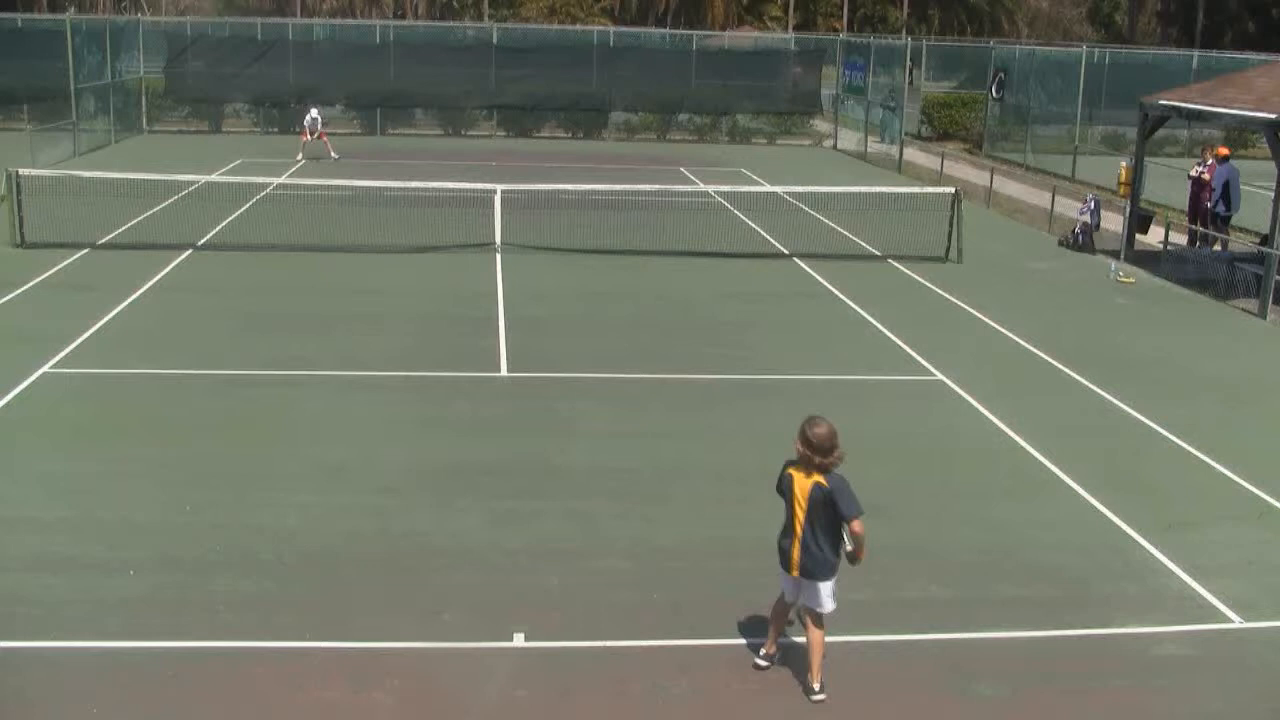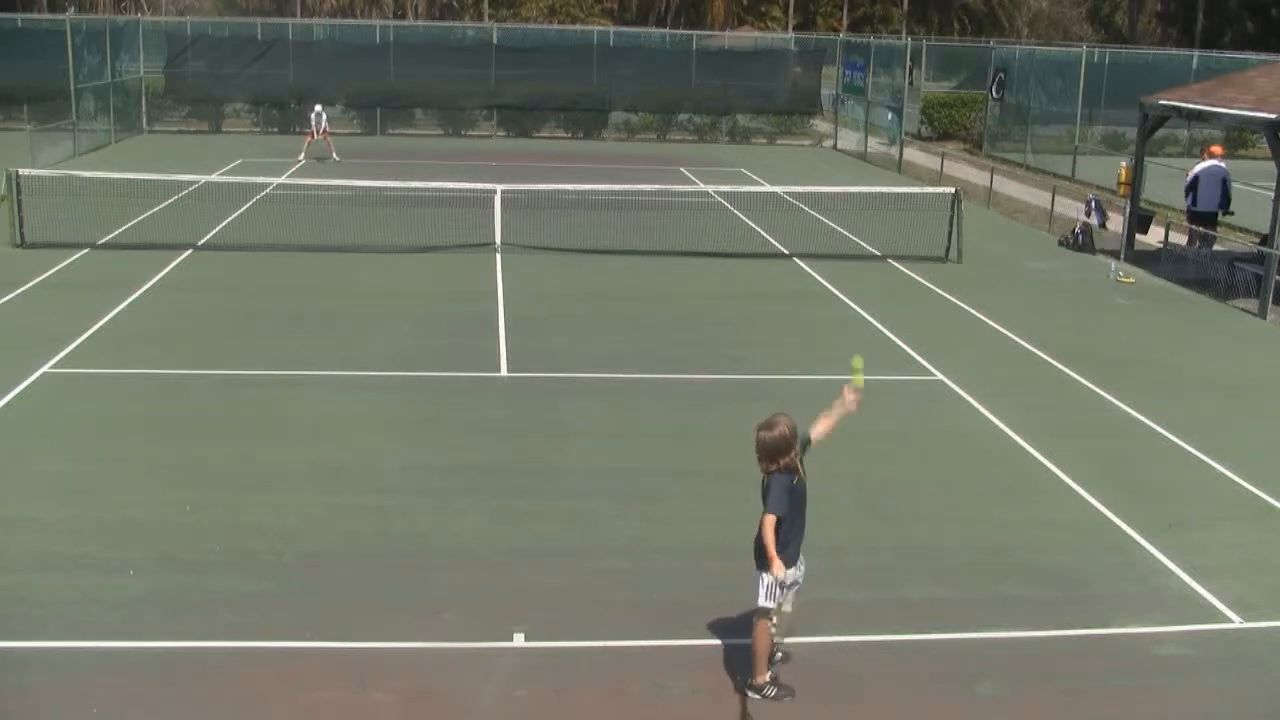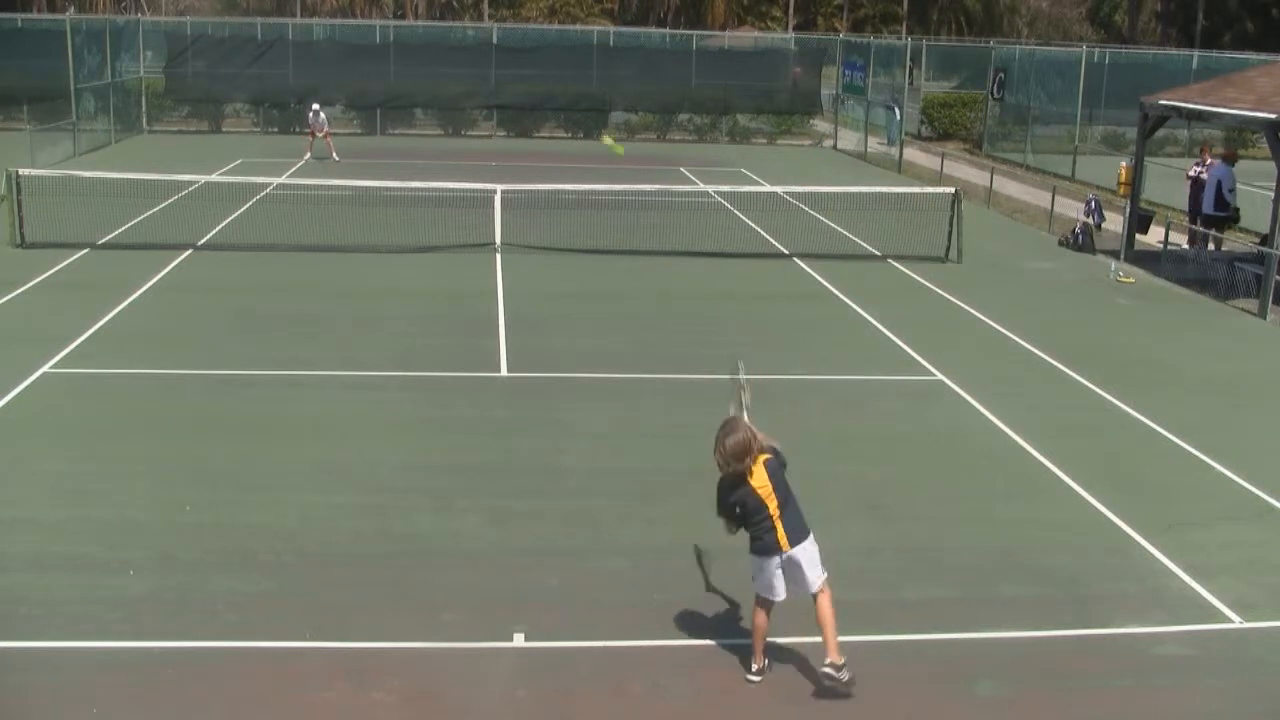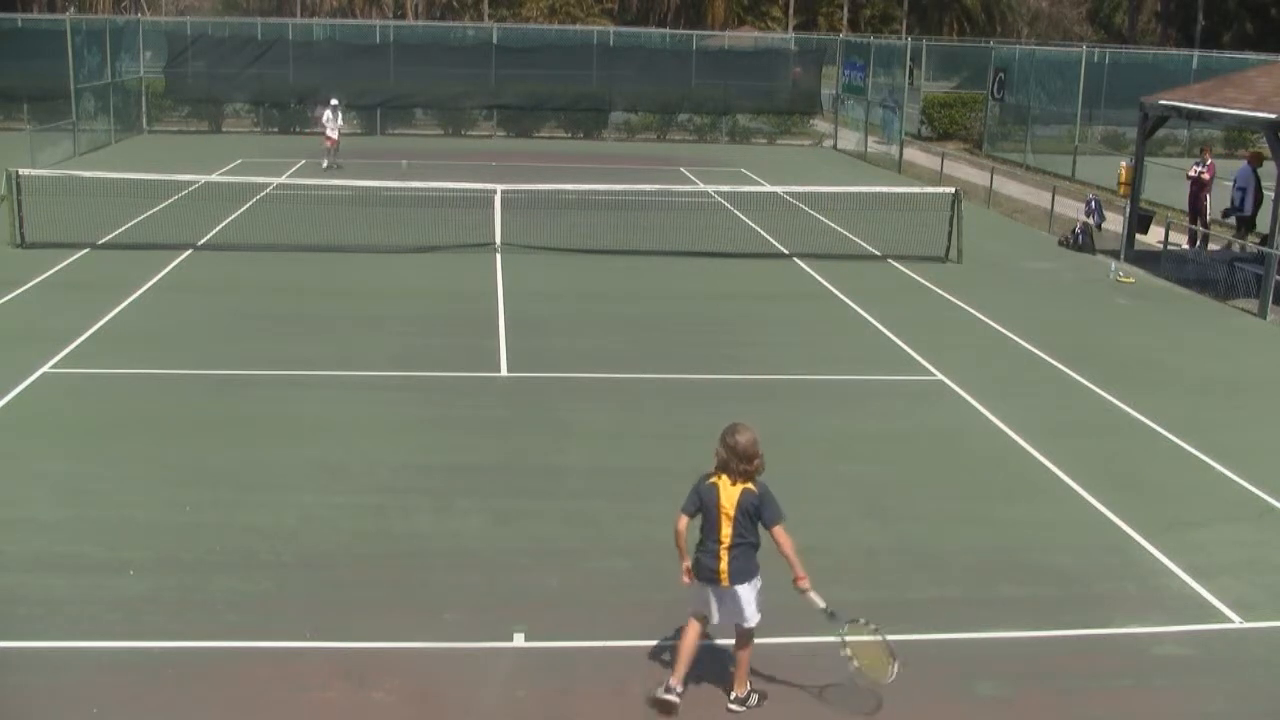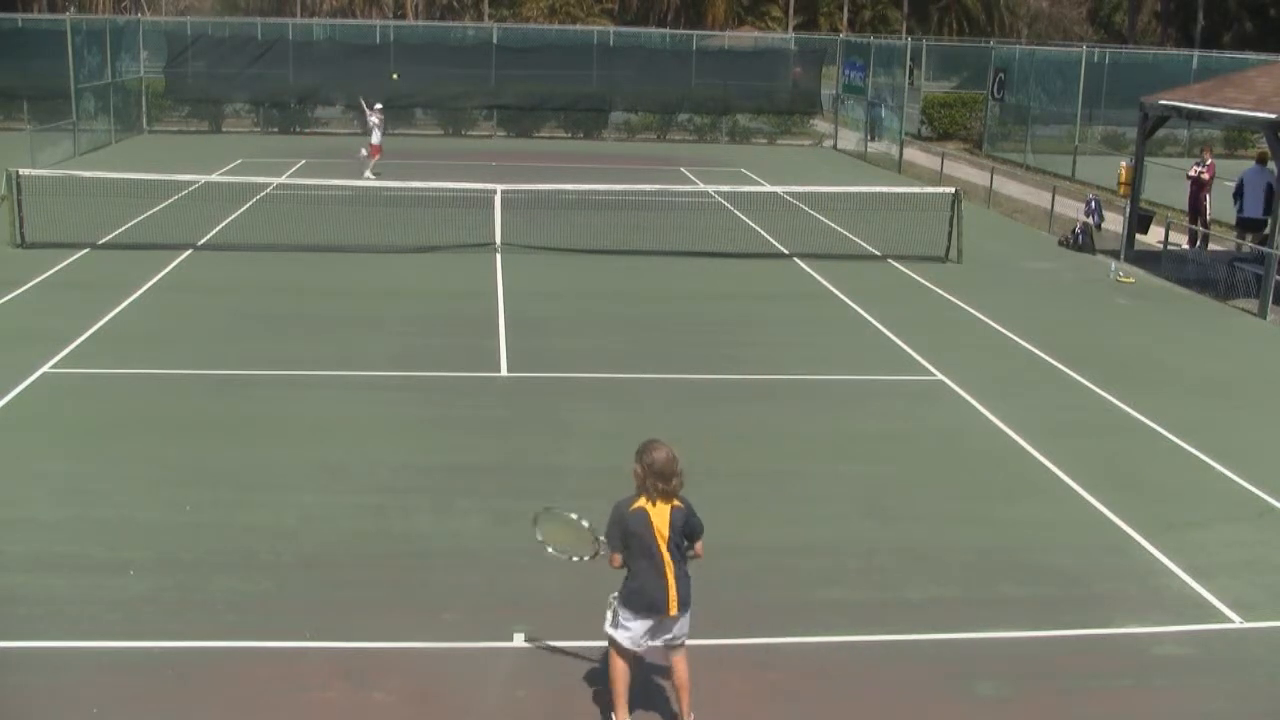
dt=1s
person 1, frame 1
left shoulder: (788, 471)
right shoulder: (835, 484)
right elbow: (857, 528)
right wrist: (858, 551)
left hip: (789, 556)
right hip: (819, 564)
left knee: (785, 600)
right knee: (815, 620)
left ankle: (768, 651)
right ankle: (815, 682)
person 1, frame 2
left shoulder: (790, 457)
right shoulder: (779, 481)
left elbow: (815, 431)
right elbow: (767, 524)
left wrist: (841, 407)
right wrist: (773, 561)
left hip: (788, 554)
right hip: (776, 558)
left knee: (779, 611)
right knee: (768, 615)
left ankle: (769, 651)
right ankle: (759, 681)
person 1, frame 3
left shoulder: (727, 485)
right shoulder: (772, 459)
left elbow: (731, 526)
right wrist: (754, 433)
left hip: (763, 550)
right hip: (798, 540)
left knee: (763, 601)
right knee: (822, 593)
left ankle: (756, 664)
right ankle: (834, 661)
person 1, frame 4
left shoulder: (705, 484)
right shoulder: (758, 493)
left elbow: (681, 525)
right elbow: (780, 536)
left wrist: (685, 559)
right wrist: (798, 572)
left hip: (706, 569)
right hip: (742, 574)
left knee: (697, 620)
right knee: (744, 630)
left ankle: (675, 685)
right ankle: (739, 693)
person 1, frame 5
left shoulder: (624, 510)
right shoulder: (682, 507)
left elbow: (616, 561)
right elbow: (697, 550)
left hip: (639, 597)
right hip: (678, 596)
left knee: (619, 651)
right knee: (677, 651)
